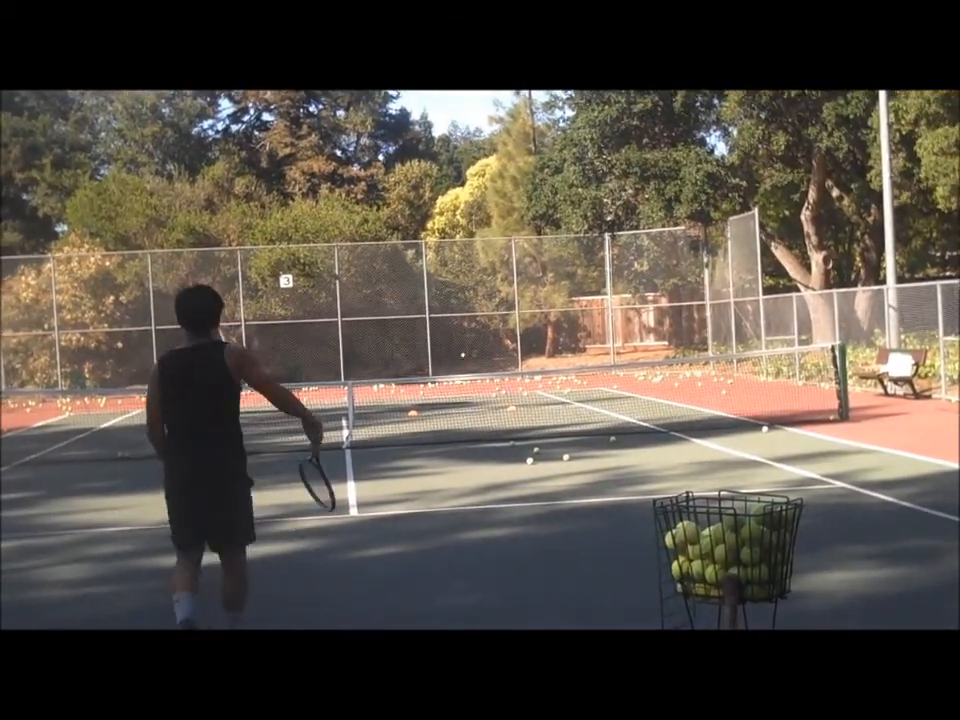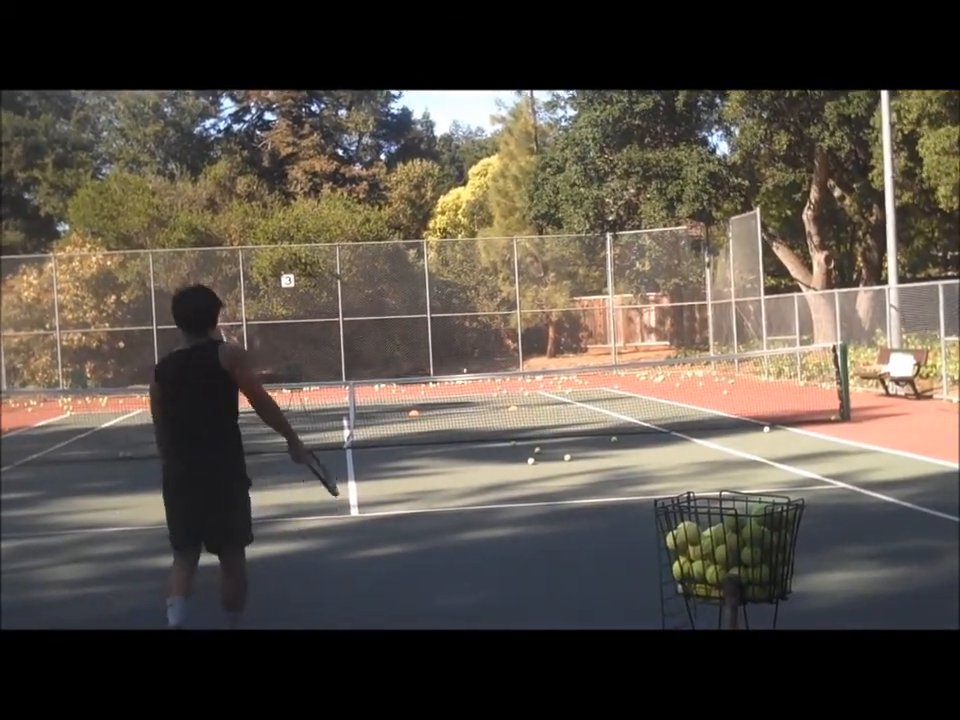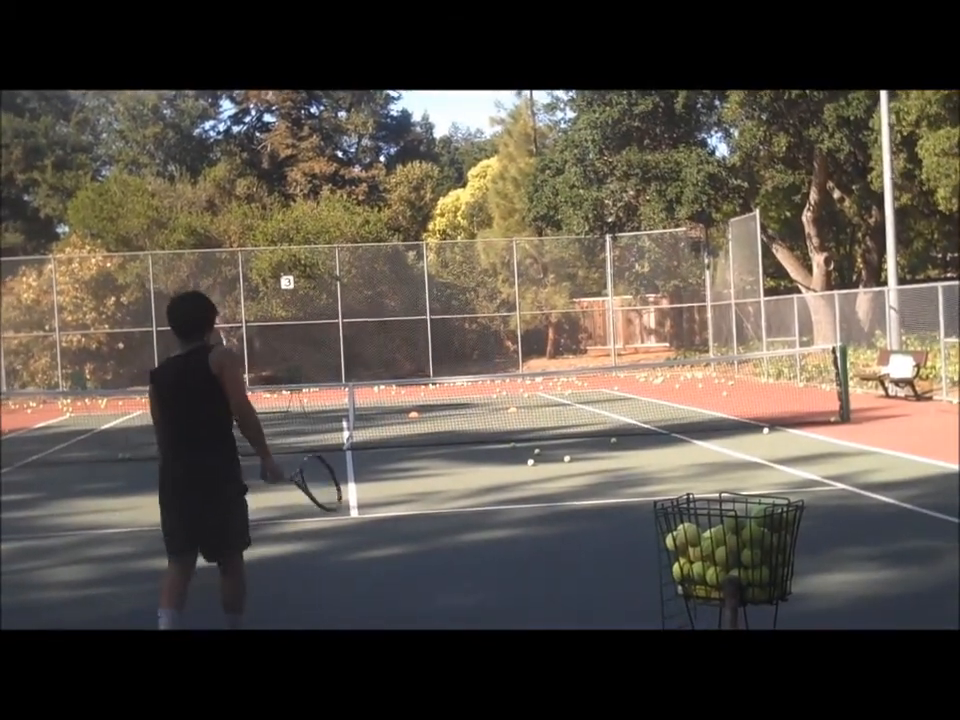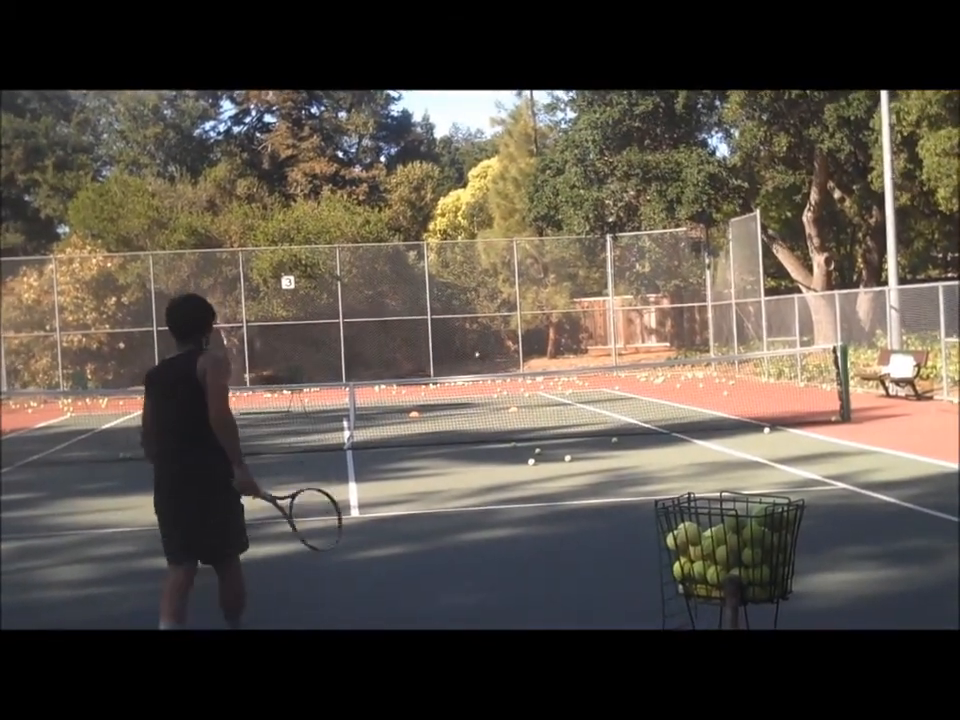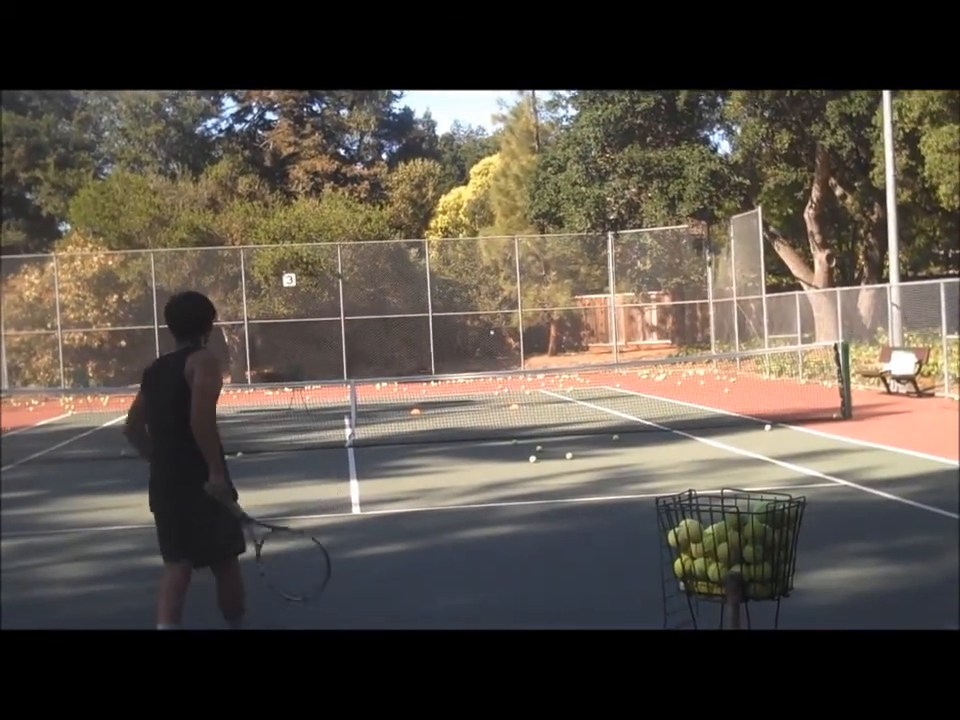
dt=0.1s
person 1, frame 1
left shoulder: (163, 367)
right shoulder: (232, 355)
left elbow: (154, 428)
right elbow: (275, 392)
right wrist: (308, 420)
left hip: (181, 474)
right hip: (226, 471)
left knee: (188, 555)
right knee: (232, 555)
left ankle: (184, 618)
right ankle: (233, 626)
person 1, frame 2
left shoulder: (162, 369)
right shoulder: (228, 354)
left elbow: (160, 429)
right elbow: (261, 402)
right wrist: (292, 438)
left hip: (179, 475)
right hip: (225, 471)
left knee: (184, 556)
right knee: (232, 556)
left ankle: (175, 622)
right ankle: (234, 625)
person 1, frame 3
left shoulder: (158, 374)
right shoulder: (220, 358)
left elbow: (162, 435)
right elbow: (241, 409)
right wrist: (266, 457)
left hip: (173, 479)
right hip: (217, 475)
left knee: (179, 561)
right knee: (230, 560)
left ankle: (166, 625)
right ankle: (233, 628)
person 1, frame 4
left shoulder: (154, 375)
right shoulder: (211, 362)
left elbow: (148, 439)
right elbow: (219, 416)
right wrist: (240, 468)
left hip: (169, 483)
right hip: (211, 480)
left knee: (180, 566)
right knee: (228, 562)
left ankle: (168, 626)
right ankle: (235, 627)
person 1, frame 5
left shoulder: (153, 371)
right shoulder: (204, 360)
left elbow: (133, 429)
right elbow: (200, 416)
right wrist: (216, 471)
left hip: (163, 481)
right hip: (199, 481)
left knee: (178, 564)
right knee: (226, 560)
right ankle: (237, 626)
